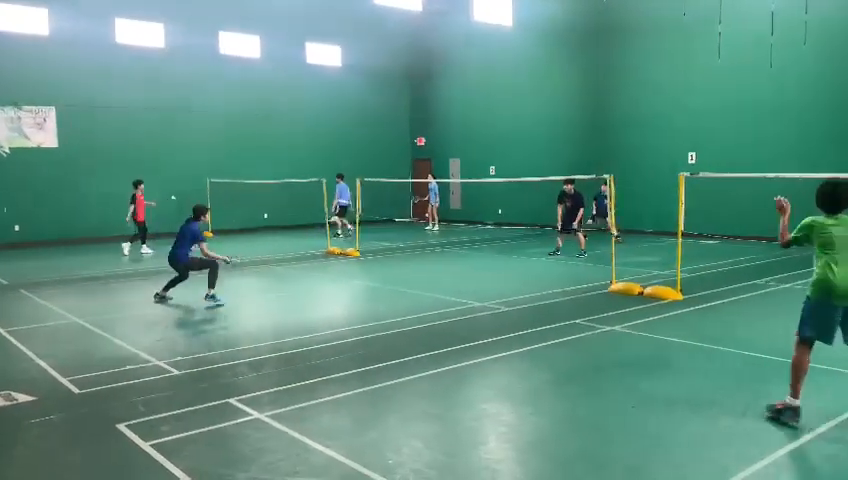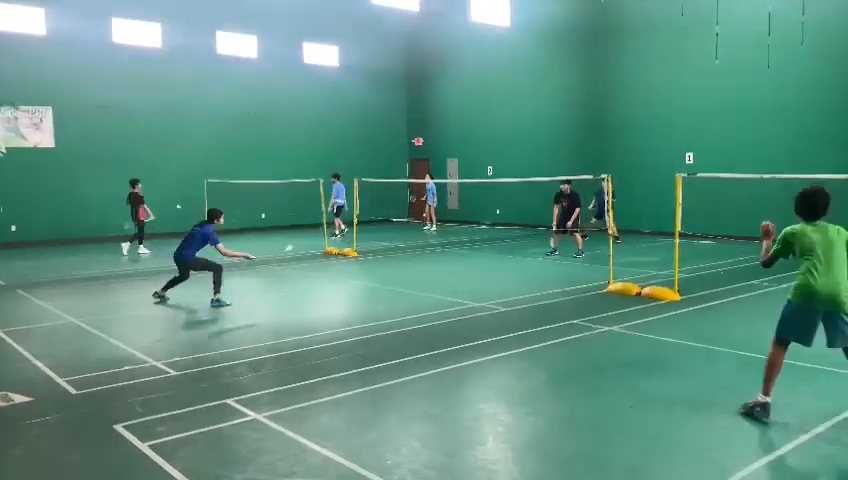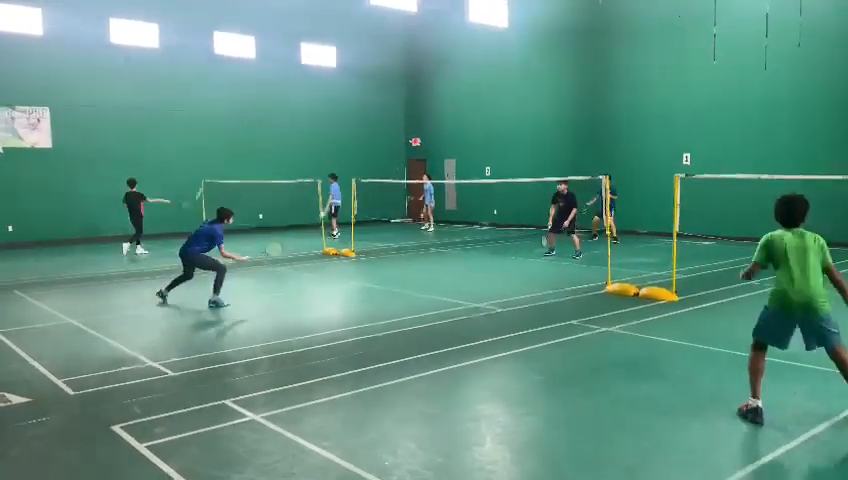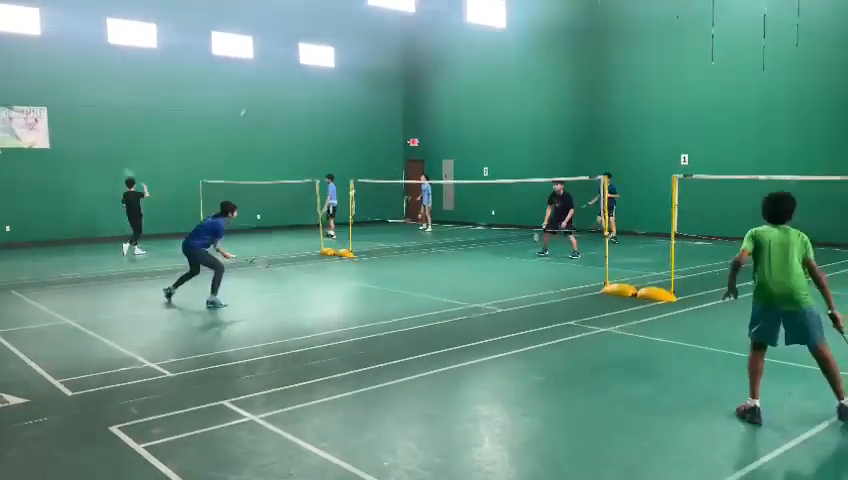
dt=0.1s
person 1, frame 1
left shoulder: (813, 224)
left elbow: (785, 242)
left wrist: (784, 214)
left hip: (825, 289)
left knee: (804, 344)
left ankle: (792, 404)
person 1, frame 2
left shoulder: (792, 233)
left elbow: (766, 262)
left wrist: (767, 238)
left hip: (804, 295)
left knee: (780, 345)
left ankle: (763, 401)
person 1, frame 3
left shoulder: (771, 239)
right shoulder: (816, 240)
left elbow: (752, 272)
left wrist: (744, 273)
left hip: (782, 302)
right hip: (814, 303)
left knee: (759, 347)
left ankle: (755, 405)
person 1, frame 4
left shoulder: (756, 233)
right shoulder: (800, 237)
left elbow: (739, 261)
right elbow: (817, 275)
left wrist: (731, 285)
left hip: (766, 297)
right hip: (797, 296)
left knee: (758, 348)
right knee: (821, 350)
left ankle: (753, 405)
person 2, frame 1
left shoulder: (188, 223)
right shoulder: (196, 230)
right elbow: (205, 252)
right wrist: (222, 258)
left hip: (172, 258)
right hip: (181, 260)
left knee: (183, 275)
right knee: (214, 264)
left ankle: (161, 294)
right ankle: (211, 295)
person 2, frame 2
left shoulder: (201, 225)
right shoulder: (209, 232)
right elbow: (224, 252)
right wrist: (244, 255)
left hip: (178, 256)
right hip: (186, 258)
left knee: (183, 276)
right knee: (218, 268)
left ankle: (160, 293)
right ankle: (216, 298)
person 2, frame 3
left shoulder: (211, 223)
right shoulder: (217, 231)
right elbow: (223, 253)
right wrist: (240, 258)
left hip: (184, 251)
right hip: (192, 254)
left knee: (188, 275)
right knee: (221, 269)
left ankle: (164, 292)
right ankle: (215, 299)
person 2, frame 4
left shoulder: (214, 217)
right shoulder: (220, 225)
right elbow: (216, 247)
right wrist: (226, 255)
left hip: (187, 245)
right hip: (194, 248)
left knee: (194, 271)
right knee: (219, 268)
left ankle: (170, 290)
right ankle: (212, 299)
